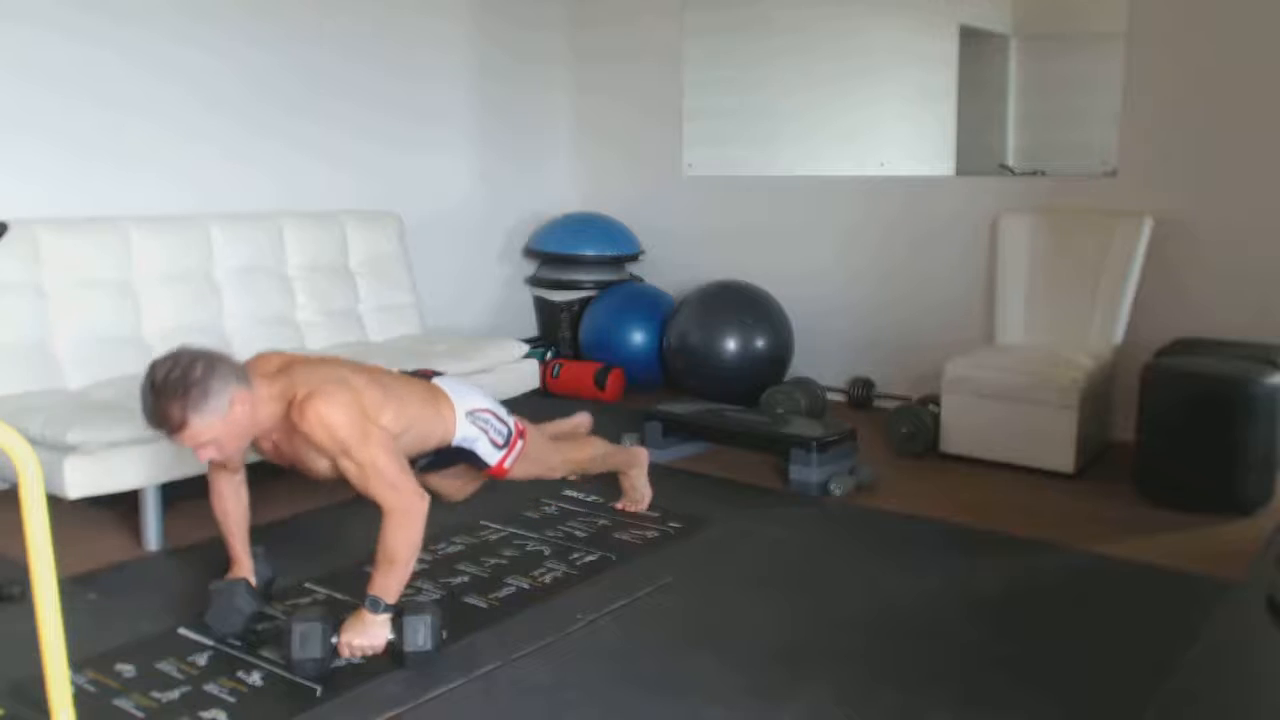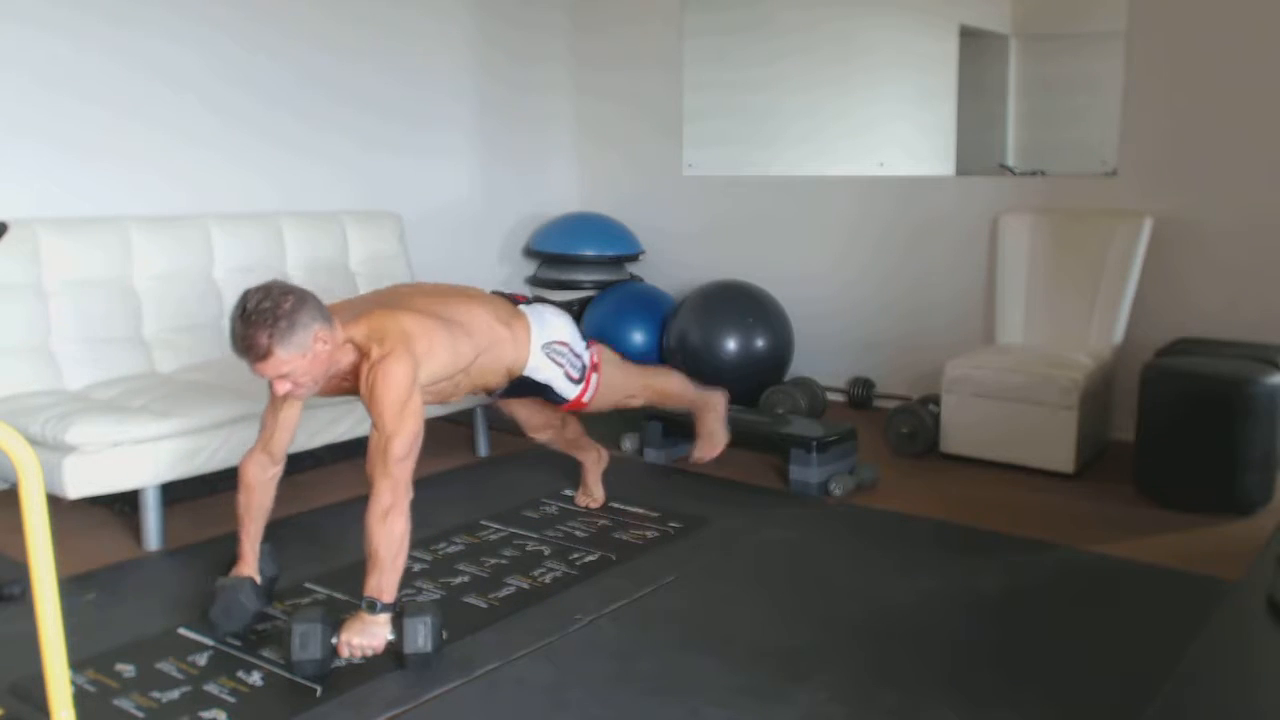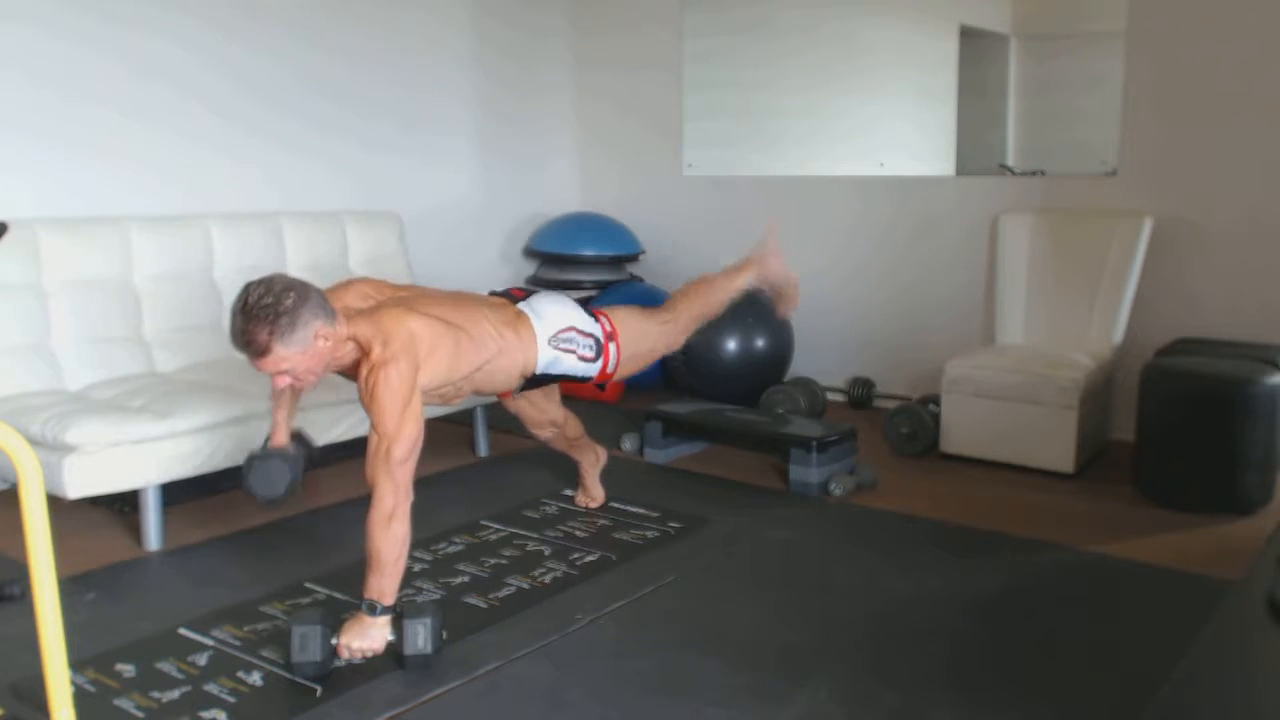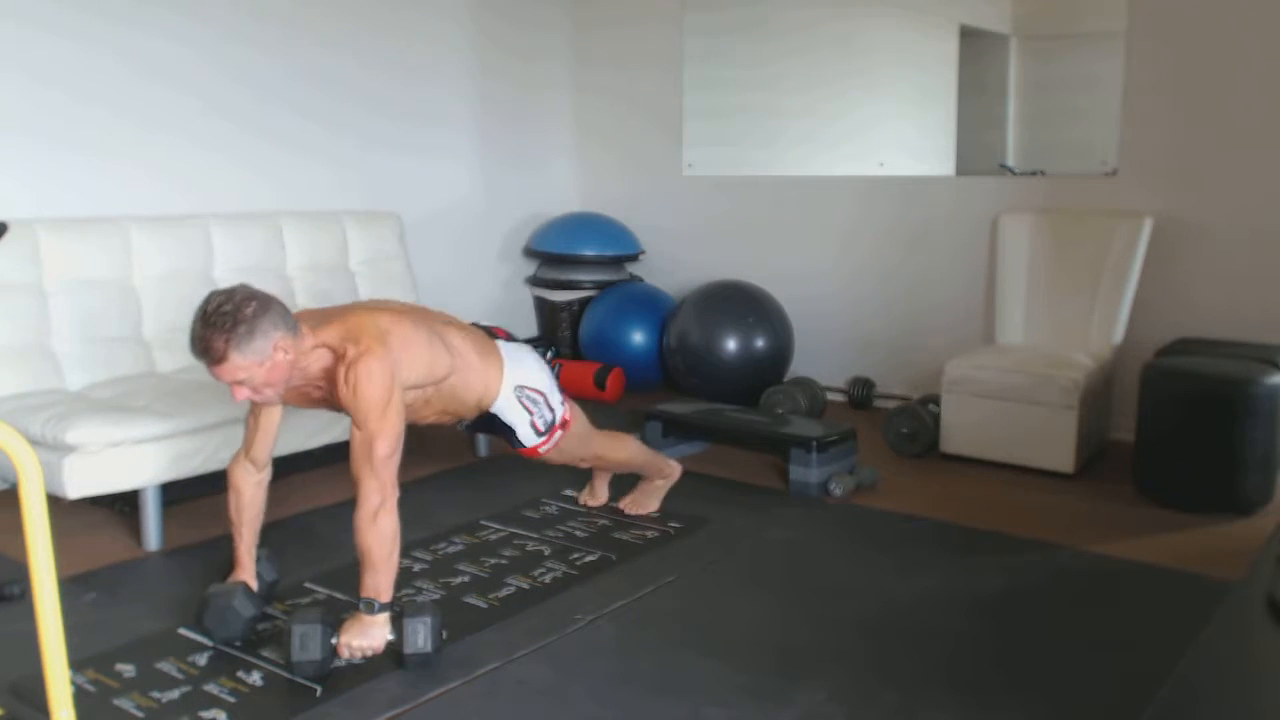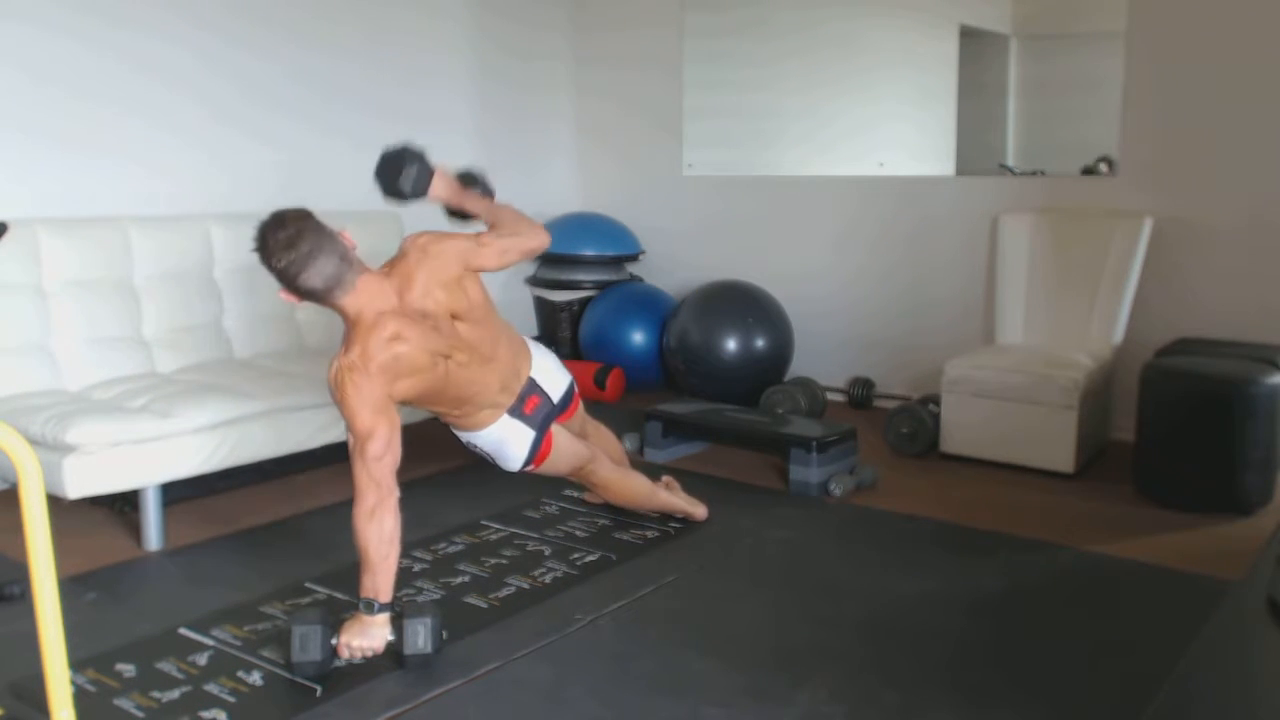
dt=1s
person 1, frame 1
left shoulder: (317, 412)
right shoulder: (241, 388)
left elbow: (408, 504)
right elbow: (227, 476)
left wrist: (376, 611)
right wrist: (242, 565)
left hip: (455, 414)
right hip: (415, 400)
left knee: (553, 463)
left ankle: (629, 458)
right ankle: (568, 425)
person 1, frame 2
left shoulder: (387, 361)
right shoulder: (305, 347)
left elbow: (391, 493)
right elbow: (263, 459)
left wrist: (375, 612)
right wrist: (246, 562)
left hip: (536, 340)
right hip: (493, 327)
left knee: (630, 389)
right knee: (541, 427)
left ankle: (706, 402)
right ankle: (591, 457)
person 1, frame 3
left shoulder: (387, 363)
right shoulder: (330, 305)
left elbow: (392, 498)
left wrist: (375, 613)
right wrist: (281, 428)
left hip: (543, 331)
right hip: (505, 317)
left knee: (670, 326)
right knee: (546, 422)
left ankle: (757, 269)
right ankle: (588, 455)
person 1, frame 4
left shoulder: (363, 362)
right shoulder: (276, 355)
left elbow: (377, 498)
right elbow: (250, 467)
left wrist: (373, 614)
right wrist: (244, 568)
left hip: (507, 379)
right hip: (459, 380)
left knee: (586, 448)
left ankle: (661, 470)
right ankle: (599, 476)
person 1, frame 5
left shoulder: (358, 372)
right shoulder: (430, 254)
left elbow: (378, 497)
right elbow: (534, 237)
left wrist: (374, 615)
right wrist: (458, 194)
left hip: (503, 429)
right hip: (537, 370)
left knee: (591, 468)
right knee: (586, 429)
left ankle: (683, 506)
right ankle: (630, 481)
